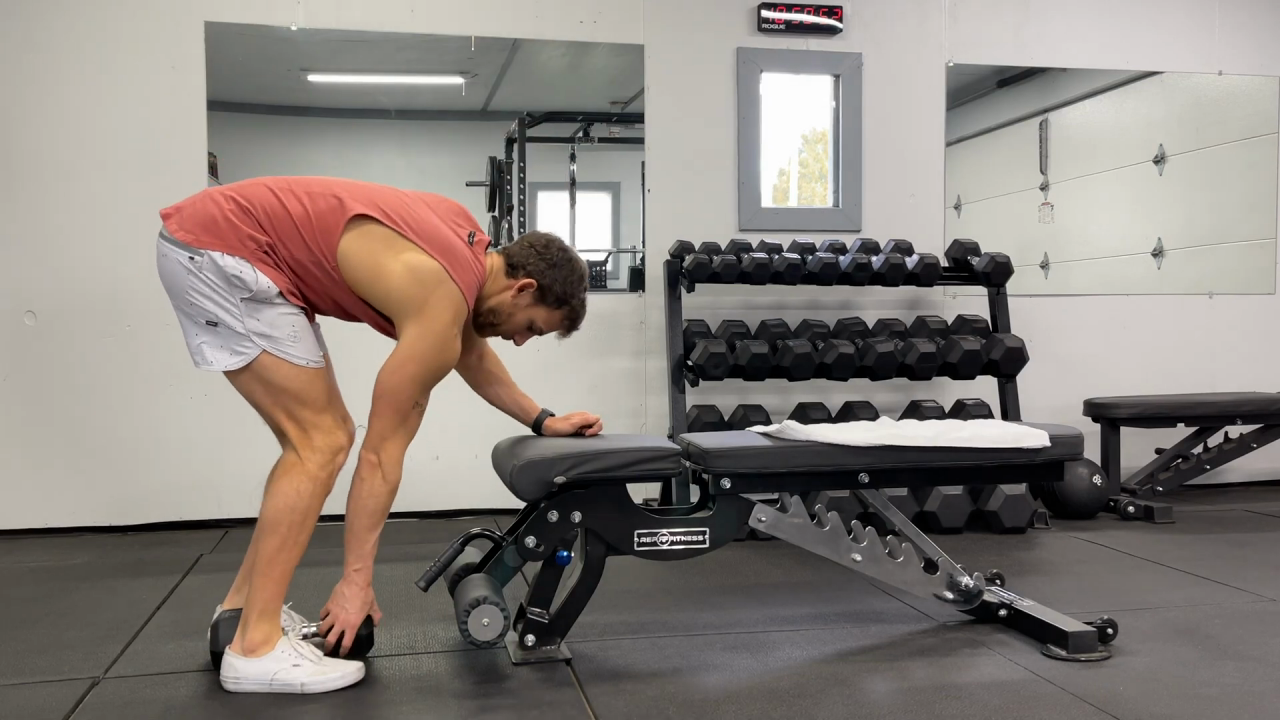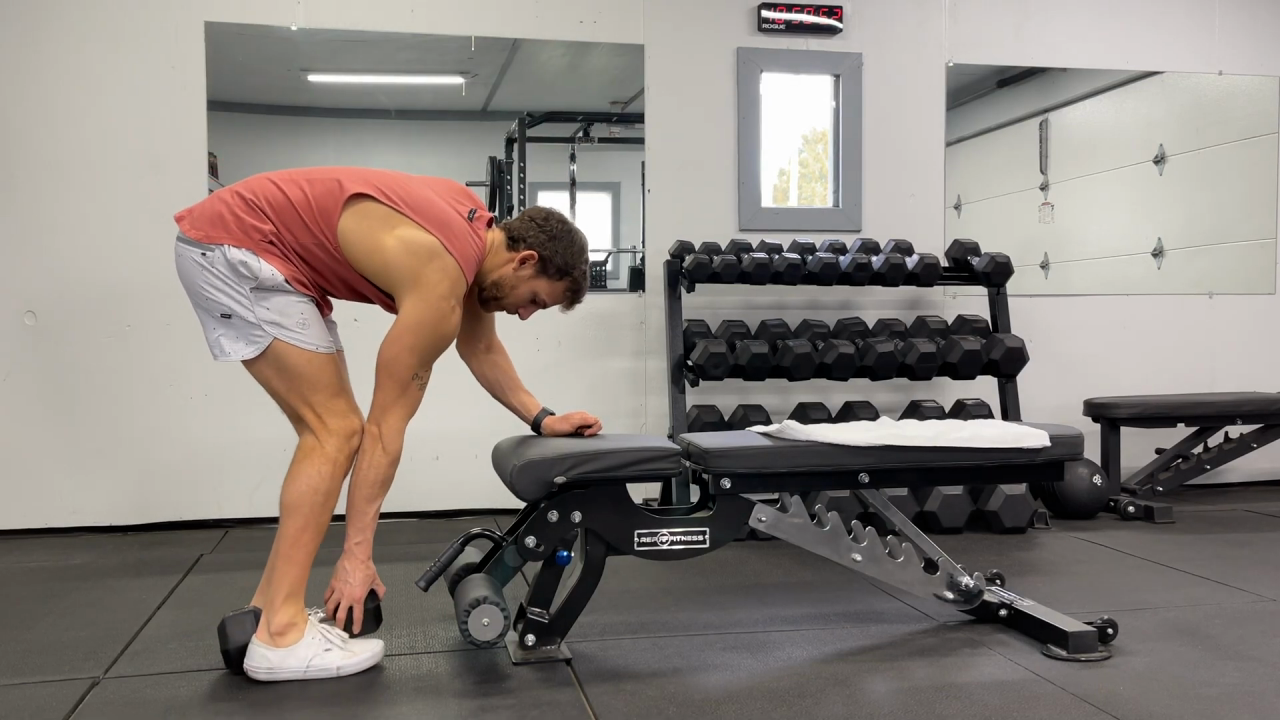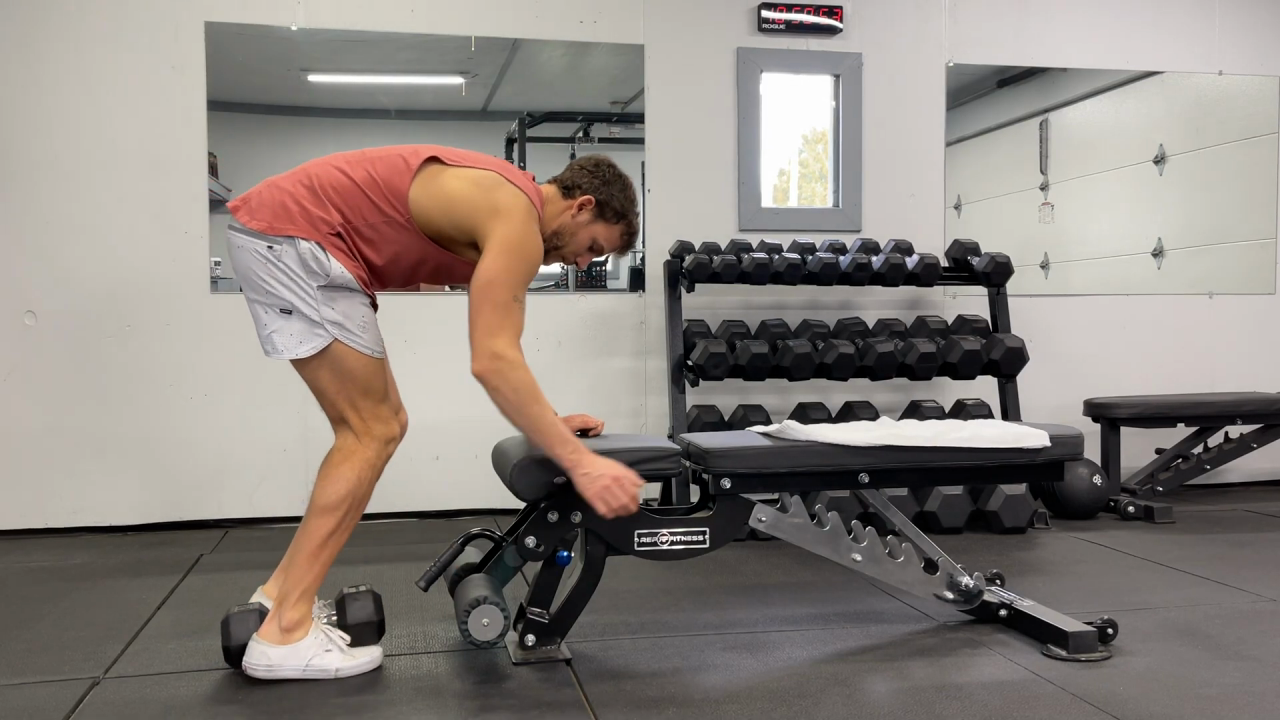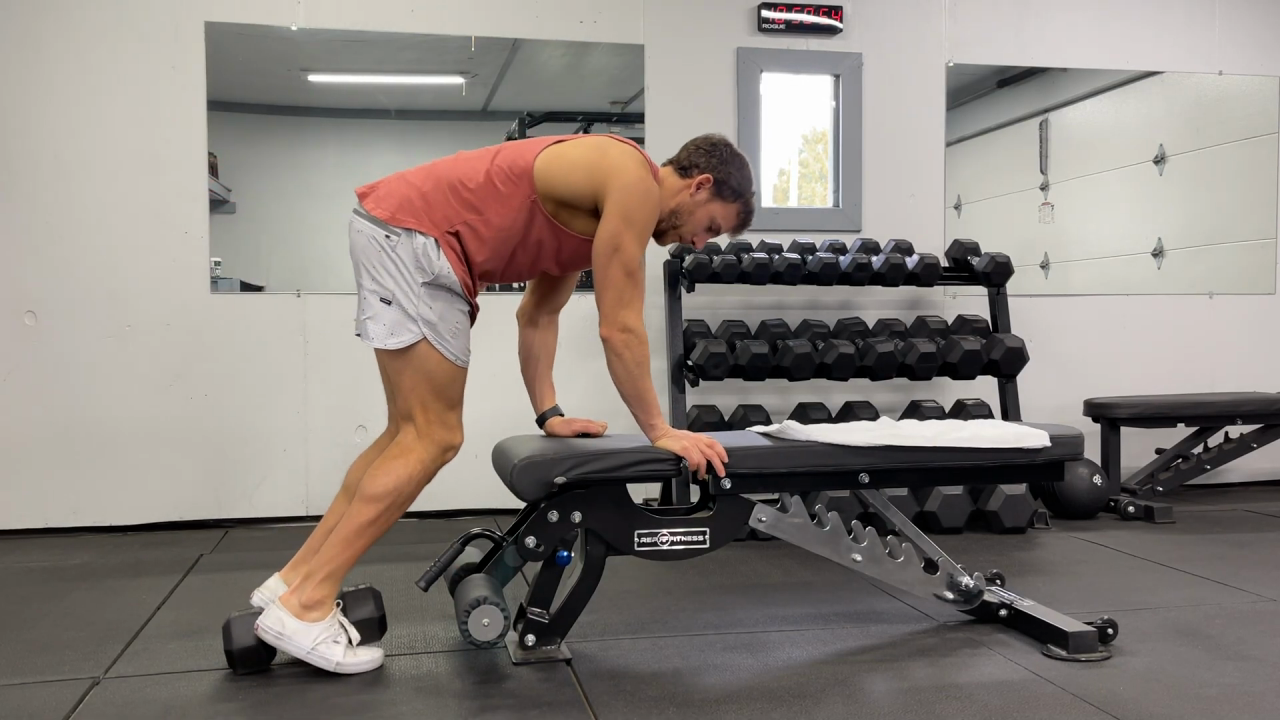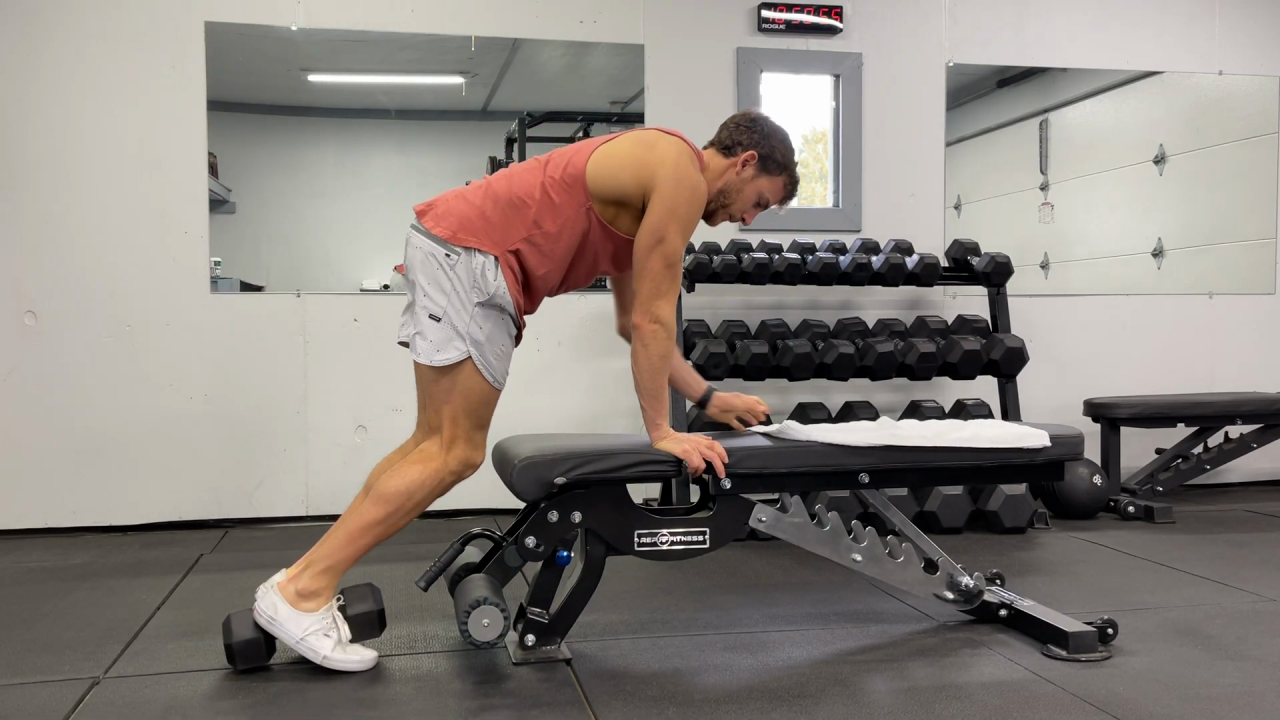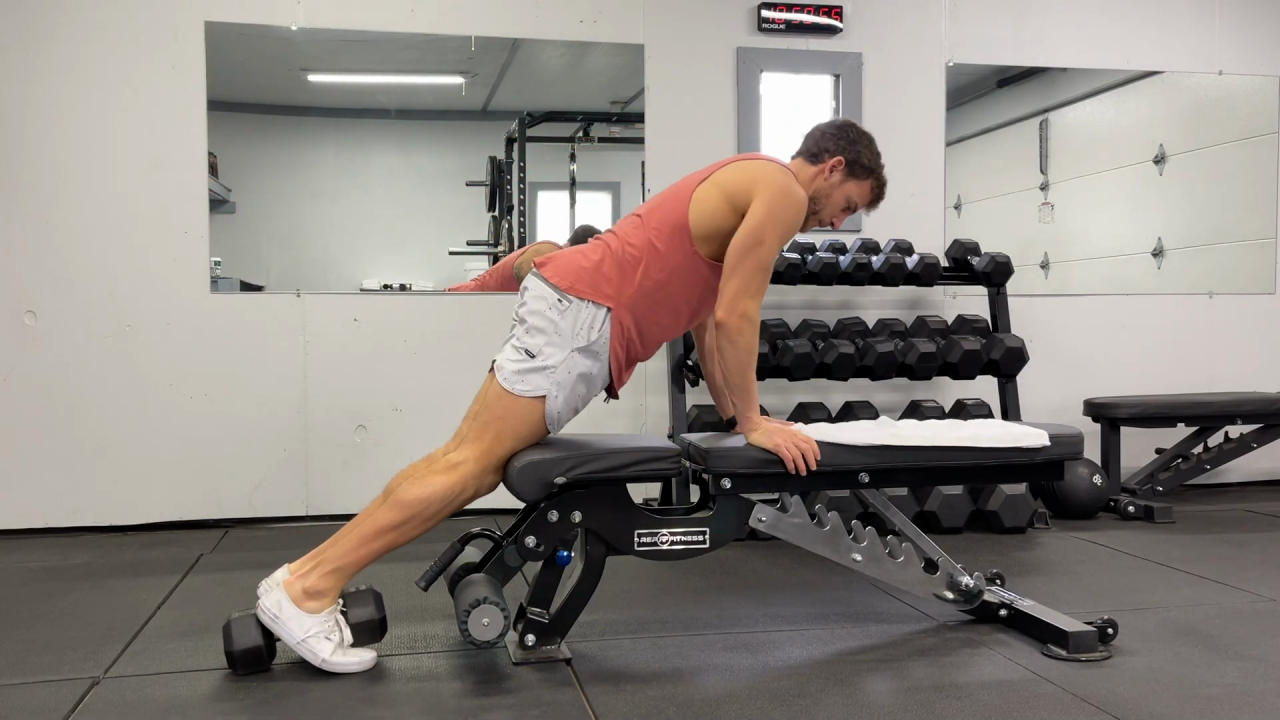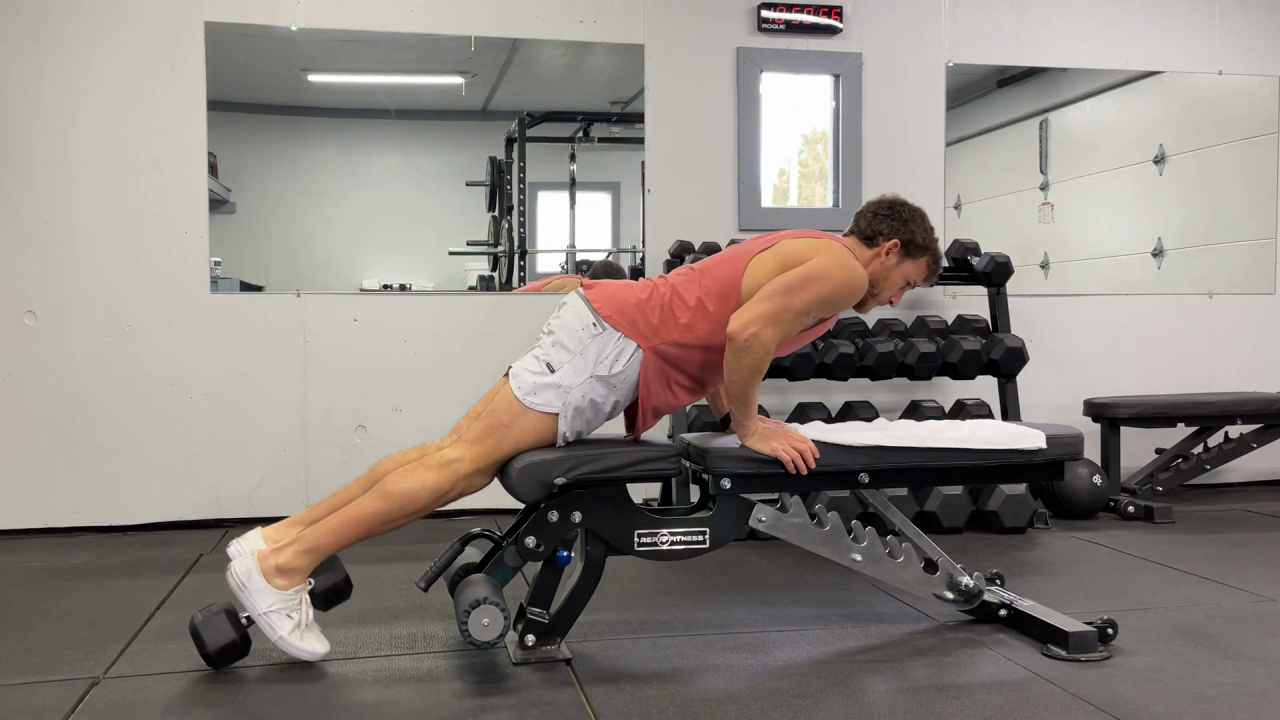
dt=0.7s
person 1, frame 1
left shoulder: (467, 246)
right shoulder: (439, 310)
left elbow: (473, 357)
right elbow: (382, 456)
left wrist: (542, 420)
right wrist: (356, 583)
left hip: (227, 246)
right hip: (218, 249)
left knee: (316, 435)
right knee: (321, 445)
left ankle: (246, 602)
right ankle: (256, 646)
person 1, frame 2
left shoulder: (473, 229)
right shoulder: (439, 286)
left elbow: (481, 348)
right elbow: (386, 426)
left wrist: (541, 417)
right wrist: (357, 555)
left hip: (252, 247)
right hip: (232, 245)
left knee: (337, 430)
right knee: (334, 432)
left ankle: (270, 606)
right ankle: (281, 634)
person 1, frame 3
left shoulder: (501, 207)
right shoulder: (518, 220)
left elbow: (497, 339)
right elbow: (494, 361)
left wrist: (549, 421)
right wrist: (576, 460)
left hip: (280, 237)
right hip: (293, 237)
left knee: (386, 425)
right knee: (371, 435)
left ankle: (284, 590)
right ankle: (285, 634)
person 1, frame 4
left shoulder: (599, 204)
right shoulder: (635, 183)
left elbow: (538, 316)
right elbow: (619, 328)
left wrist: (548, 414)
right wrist: (659, 431)
left hip: (398, 230)
right hip: (410, 233)
left knee: (412, 434)
right knee: (433, 438)
left ankle: (296, 581)
right ankle: (304, 608)
person 1, frame 5
left shoulder: (660, 180)
right shoulder: (682, 177)
left elbow: (635, 317)
right elbow: (653, 317)
left wrist: (709, 396)
right wrist: (660, 431)
left hip: (461, 252)
right hip: (470, 255)
left knee: (436, 445)
right knee: (455, 453)
left ankle: (303, 580)
right ankle: (301, 594)
person 1, frame 6
left shoulder: (752, 190)
right shoulder: (782, 191)
left elbow: (714, 321)
right elbow: (733, 316)
left wrist: (736, 415)
right wrist: (749, 421)
left hip: (578, 305)
right hip: (582, 310)
left knee: (472, 465)
right knee: (472, 463)
left ankle: (310, 576)
right ankle: (307, 590)
person 1, frame 7
left shoulder: (808, 255)
right shoulder: (843, 271)
right elbow: (748, 333)
left wrist: (738, 416)
right wrist: (750, 427)
left hip: (613, 333)
right hip: (614, 342)
left knee: (463, 460)
right knee: (464, 460)
left ankle: (282, 541)
right ankle: (278, 561)
